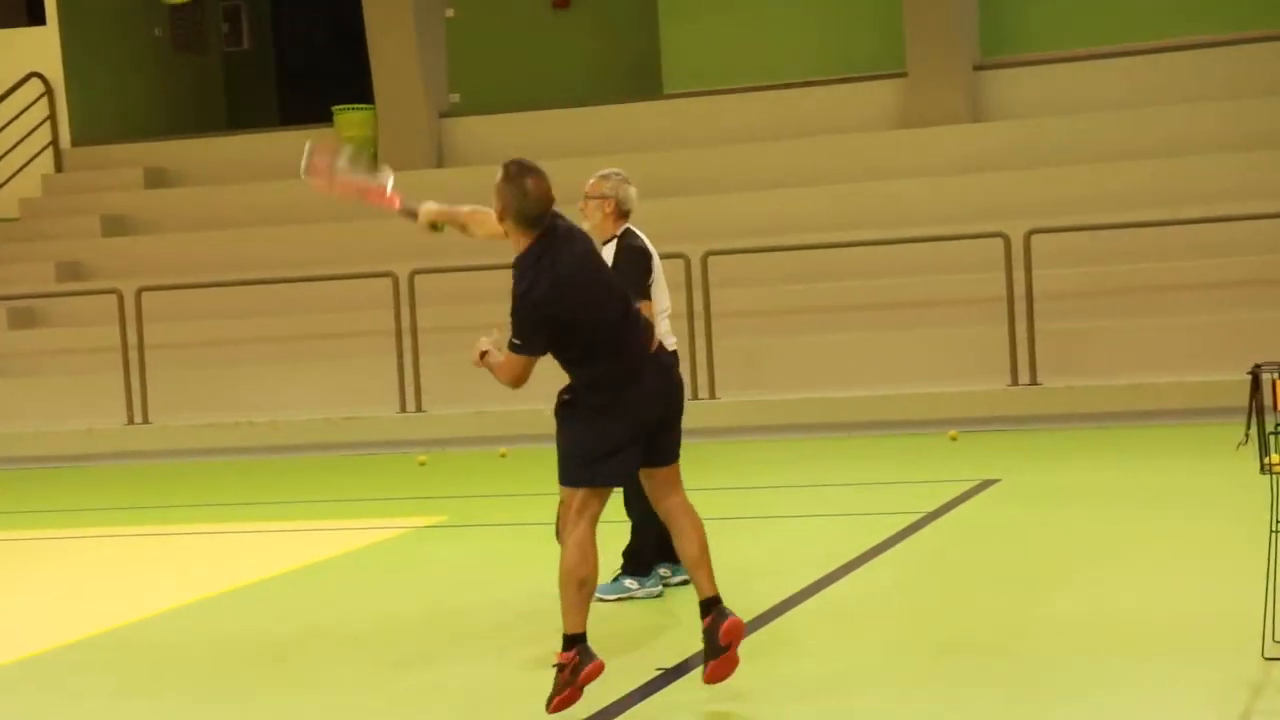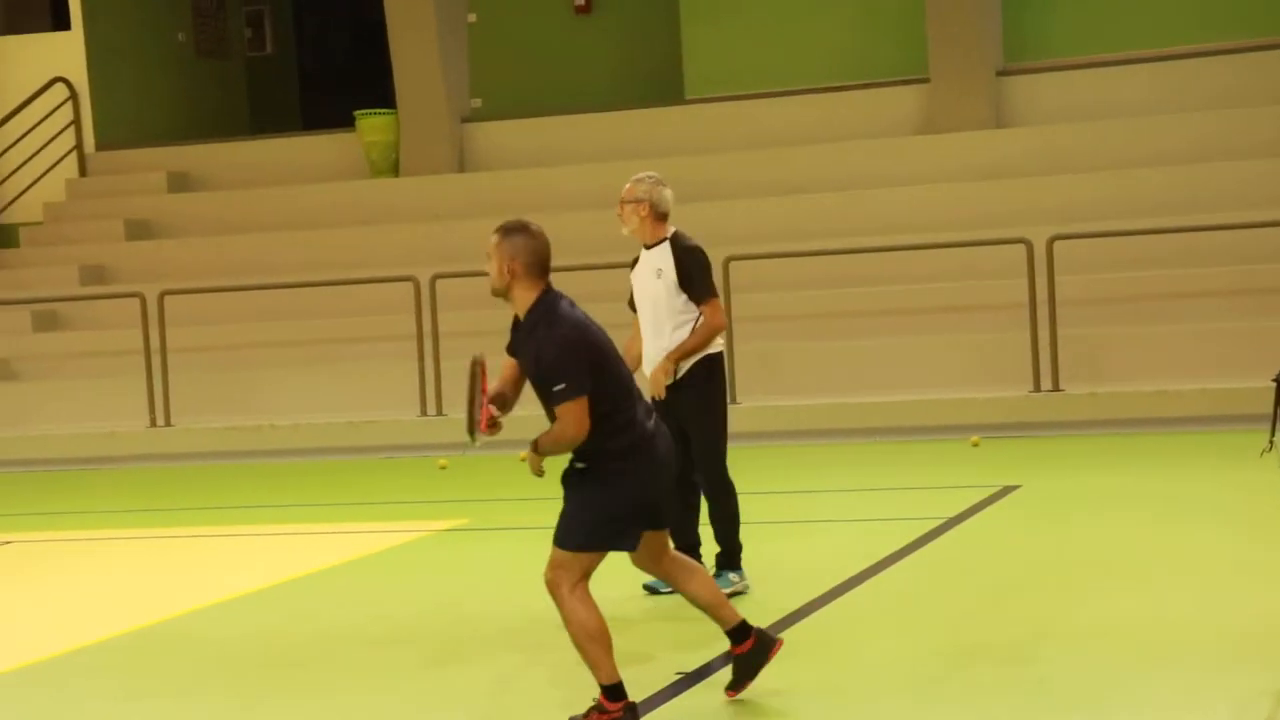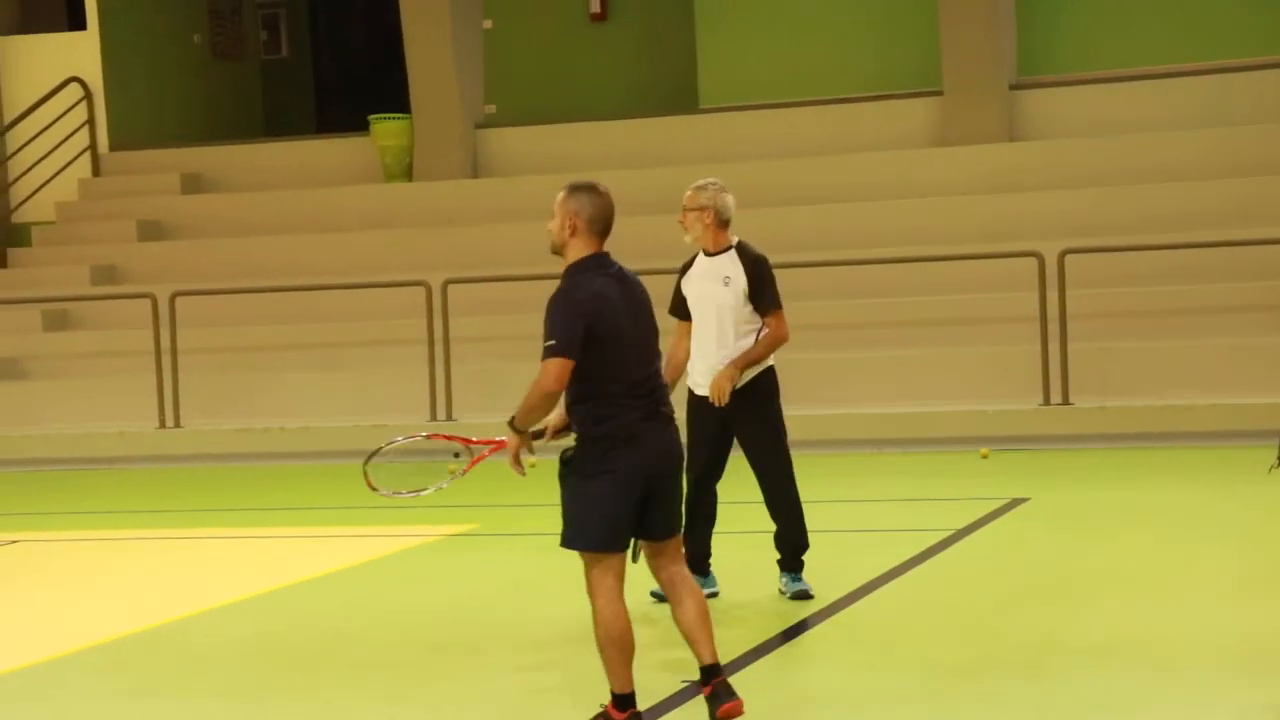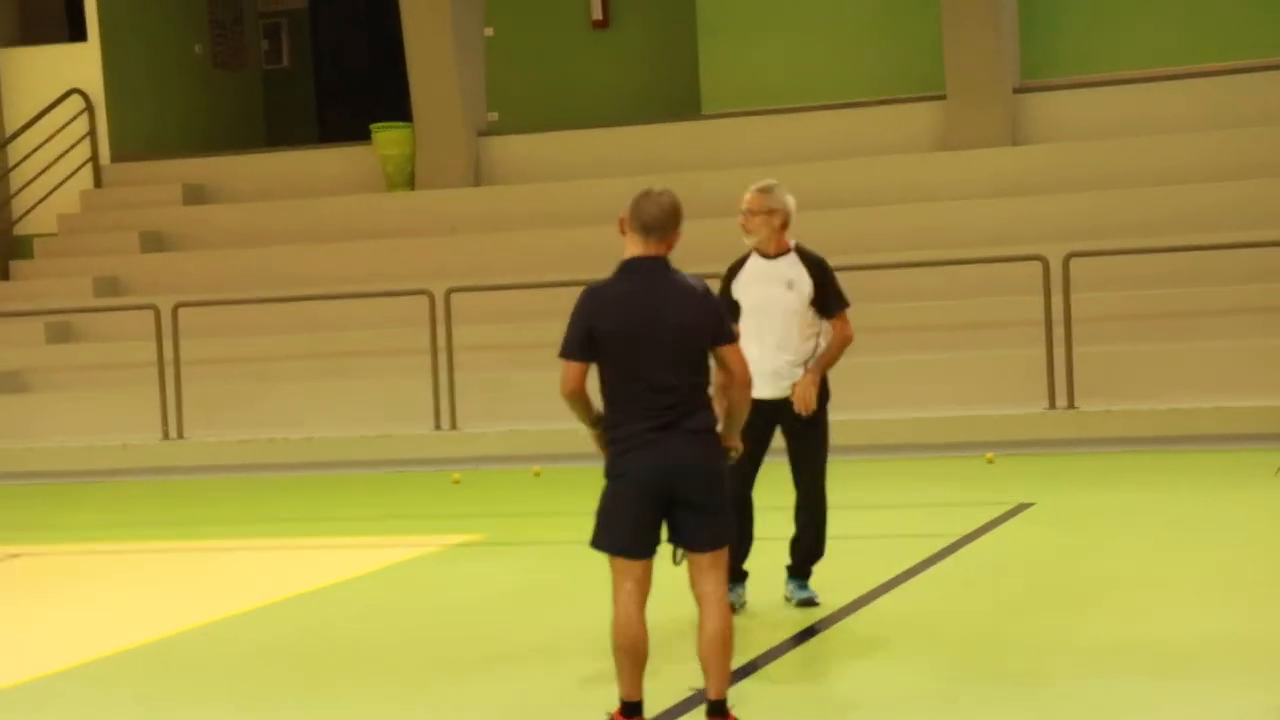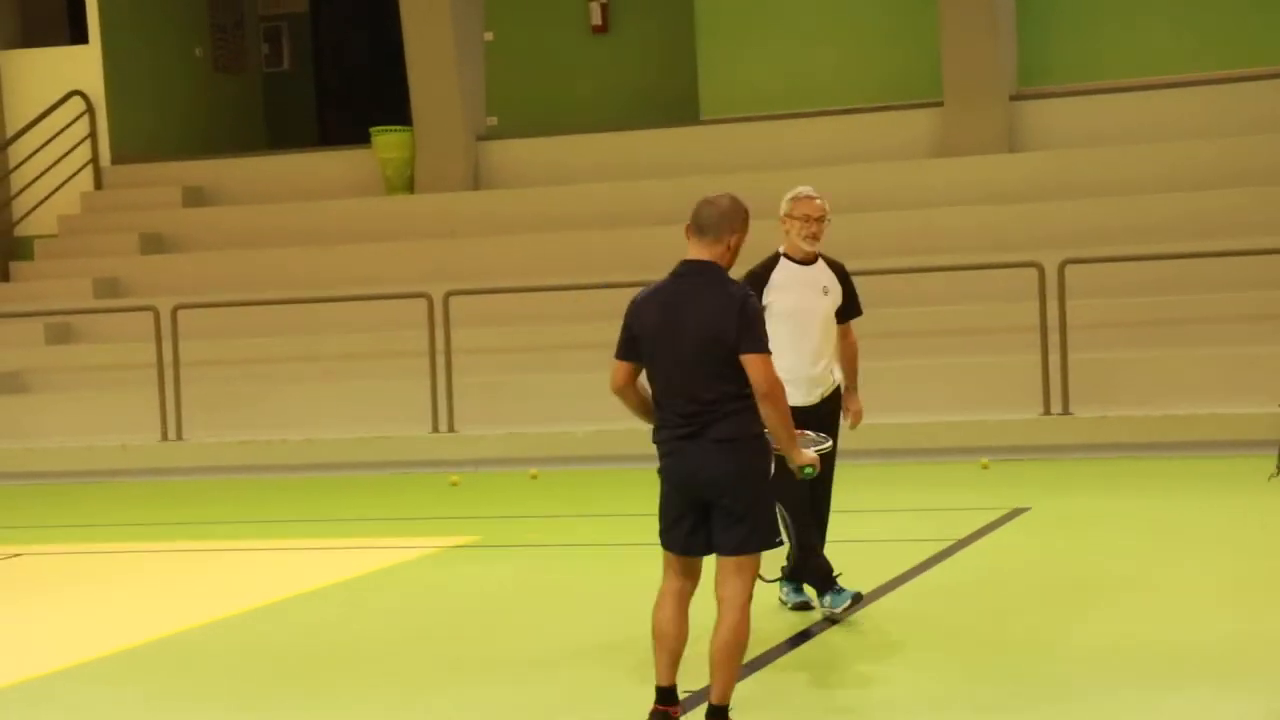
dt=0.4s
person 1, frame 1
left shoulder: (532, 291)
right shoulder: (563, 231)
left elbow: (513, 375)
right elbow: (482, 218)
left wrist: (487, 356)
right wrist: (434, 210)
left hip: (606, 405)
right hip: (656, 378)
left knee: (577, 527)
right knee: (668, 498)
left ankle: (575, 652)
right ankle: (716, 621)
person 1, frame 2
left shoulder: (558, 334)
right shoulder: (529, 320)
left elbow: (574, 429)
right elbow: (506, 385)
left wrist: (537, 448)
right wrist: (489, 407)
left hip: (617, 466)
right hip: (646, 449)
left knee: (564, 580)
right knee: (659, 557)
right ankle: (747, 641)
person 1, frame 3
left shoulder: (573, 297)
right shoulder: (632, 285)
left elbow: (551, 384)
left wrist: (518, 427)
left hip: (606, 457)
right hip: (660, 442)
left knee: (606, 586)
right knee: (671, 567)
person 1, frame 4
left shoulder: (596, 300)
right shoulder: (699, 295)
left elbow: (570, 385)
right elbow: (738, 376)
left wrist: (601, 426)
right wrist: (731, 433)
left hip: (633, 460)
right hip: (698, 455)
left knee: (629, 595)
right knee: (711, 590)
person 1, frame 5
left shoulder: (645, 303)
right shoulder: (738, 301)
left elbow: (621, 383)
right elbow: (764, 386)
right wrist: (792, 450)
left hip: (678, 461)
right hip: (736, 459)
left knee: (676, 583)
right knee: (733, 594)
person 2, frame 1
left shoulder: (630, 249)
right shoulder: (618, 250)
left elbow: (645, 320)
left knee: (640, 471)
right knee: (641, 471)
left ankle: (640, 572)
right ankle: (666, 562)
person 2, frame 2
left shoulder: (686, 252)
right shoulder: (640, 262)
left elbow: (716, 319)
left wrist: (672, 359)
left hip: (698, 375)
right hip: (662, 383)
left knee: (710, 470)
right knee: (676, 475)
left ankle: (730, 565)
right ankle: (687, 563)
person 2, frame 3
left shoulder: (750, 263)
right shoulder: (689, 272)
left elbow: (777, 332)
right elbow: (682, 338)
left wrist: (733, 370)
right wrist: (662, 391)
left hip: (752, 391)
right hip: (702, 395)
left knee: (777, 480)
right knee: (698, 484)
left ankle: (792, 570)
right ankle: (698, 572)
person 2, frame 4
left shoulder: (812, 267)
right shoulder: (739, 272)
left elbow: (843, 332)
left wrist: (814, 375)
right wrist: (718, 394)
left hip: (803, 394)
right hip: (752, 396)
left knee: (810, 489)
right knee: (737, 486)
left ankle: (799, 576)
right ankle: (736, 579)
person 2, frame 5
left shoulder: (836, 274)
right shoulder: (761, 277)
left wrist: (852, 391)
left hip: (825, 401)
left knee: (818, 498)
right knee: (794, 497)
left ankle: (792, 578)
right ankle: (826, 586)
